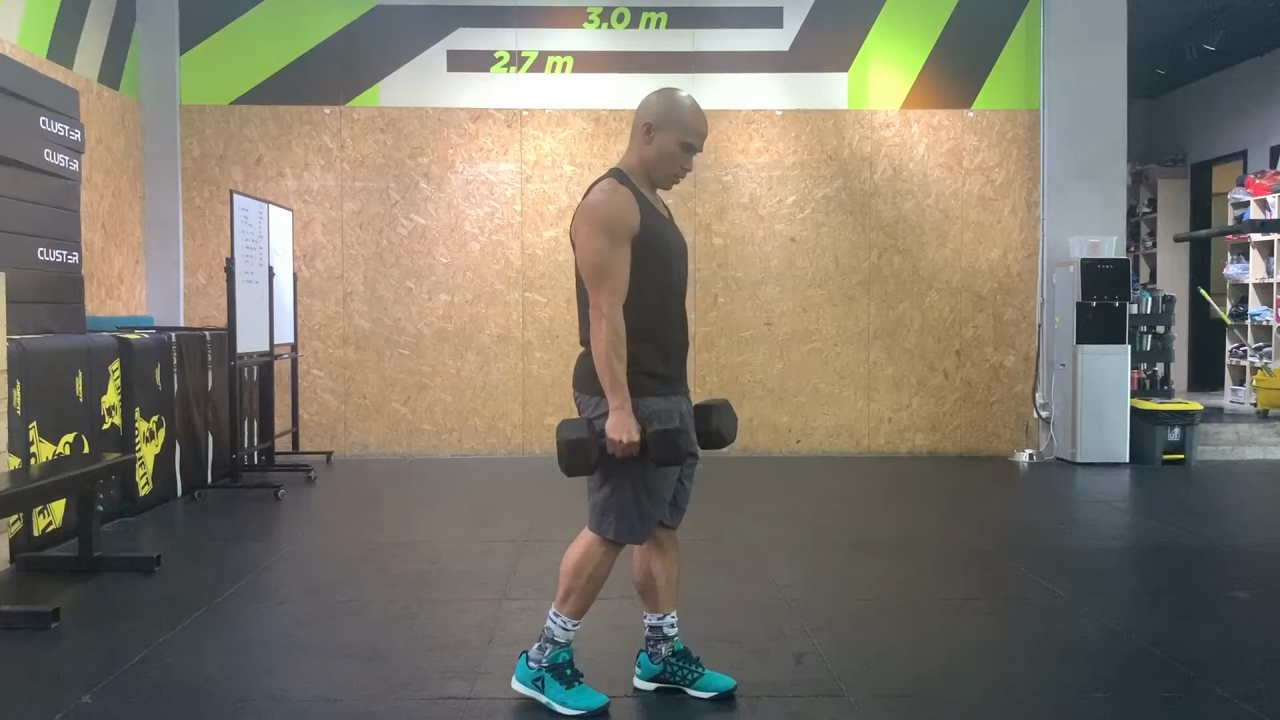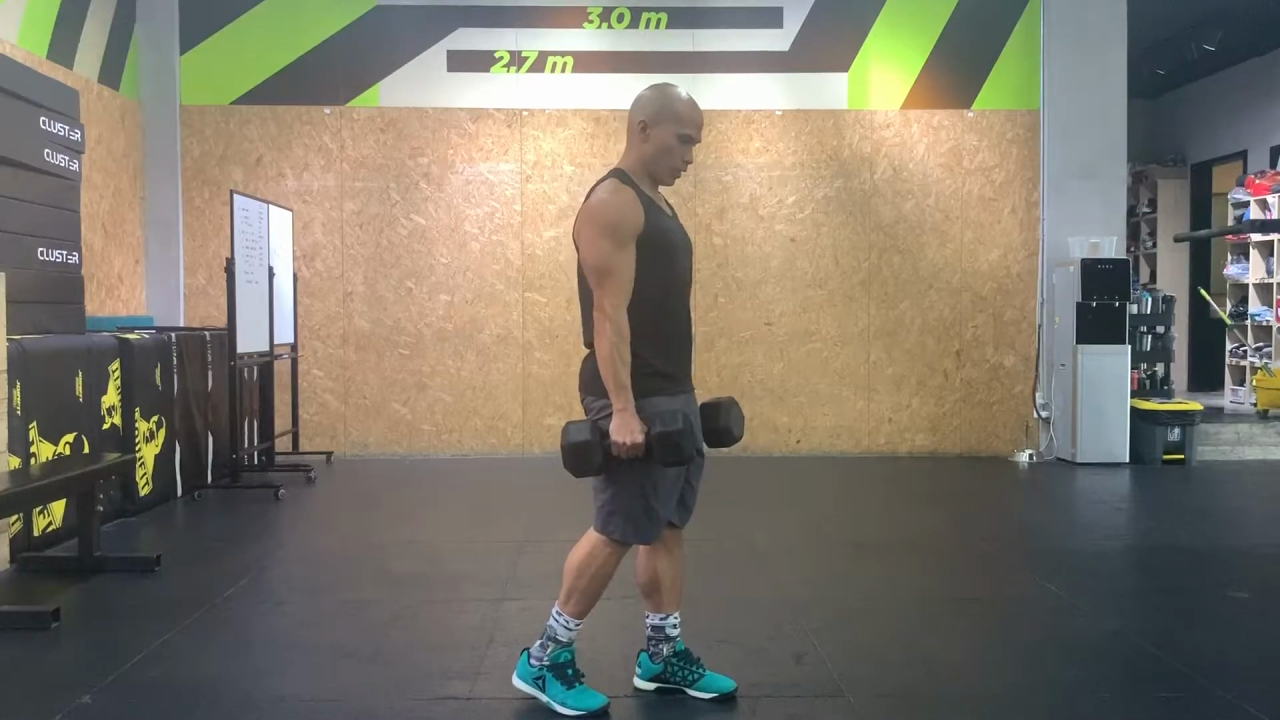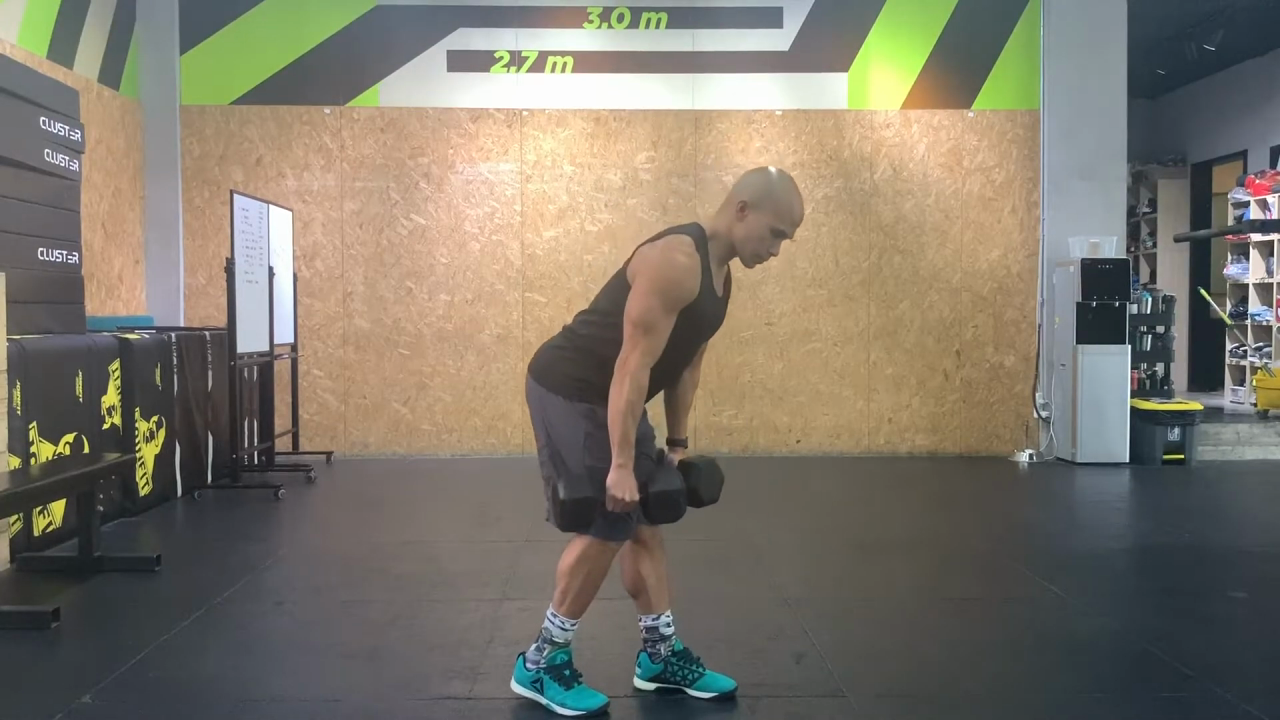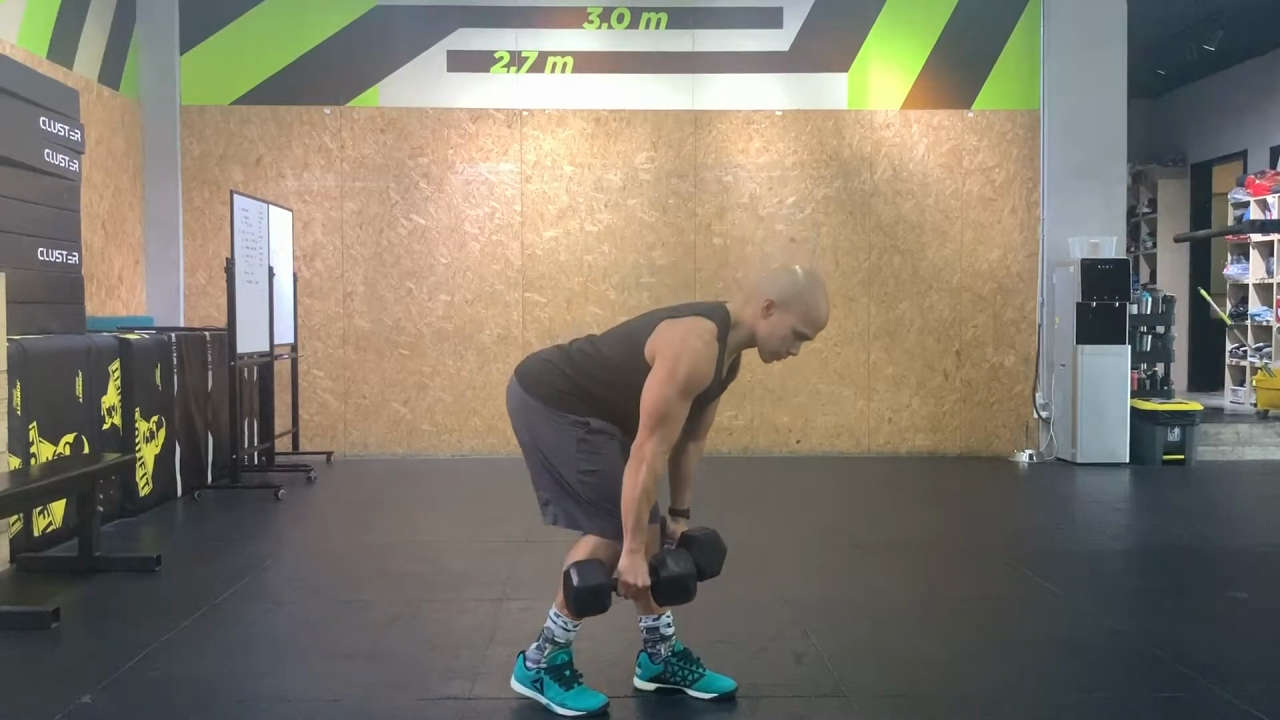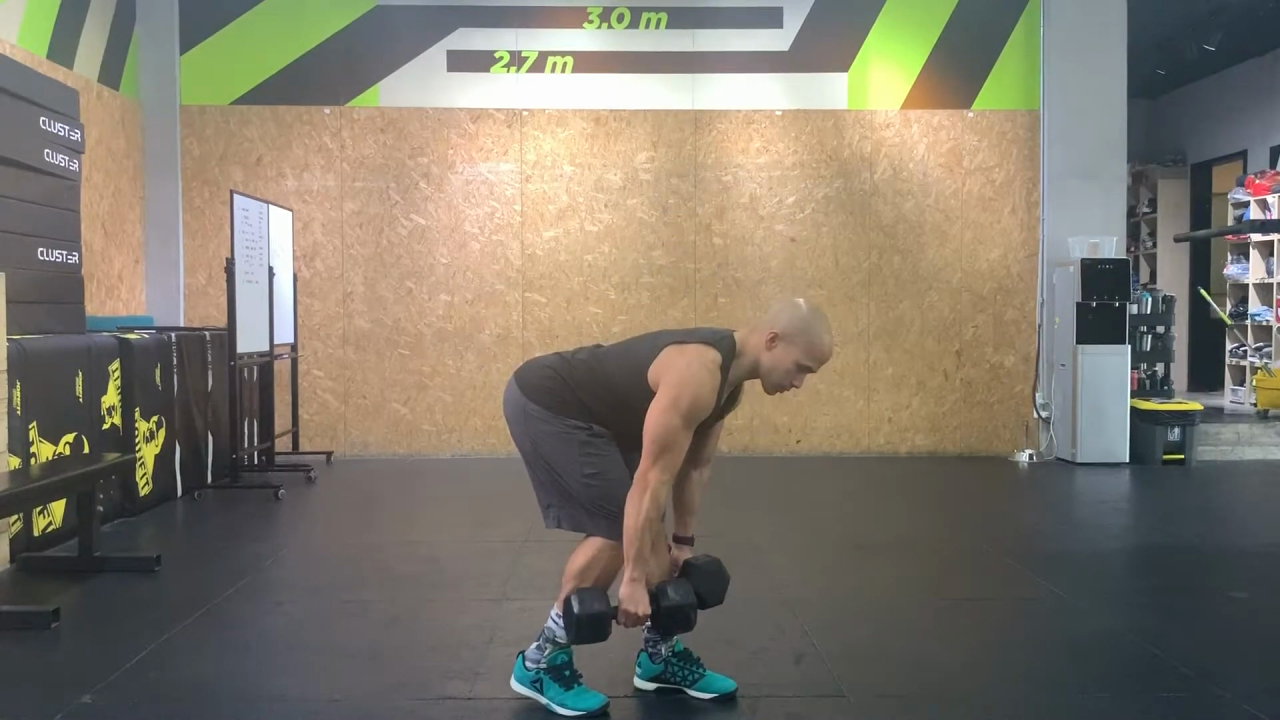
dt=1s
person 1, frame 1
left shoulder: (653, 205)
right shoulder: (609, 202)
right elbow: (605, 312)
right wrist: (619, 407)
left hip: (668, 393)
right hip: (628, 398)
left knee: (662, 526)
right knee: (613, 529)
left ankle: (662, 655)
right ankle: (543, 661)
person 1, frame 2
left shoulder: (656, 204)
right shoulder: (612, 204)
right elbow: (610, 314)
right wrist: (623, 410)
left hip: (674, 394)
right hip: (635, 399)
left knee: (667, 527)
right knee: (619, 530)
left ankle: (663, 655)
right ankle: (545, 659)
person 1, frame 3
left shoulder: (719, 273)
right shoulder: (675, 261)
left elbow: (686, 364)
right elbow: (633, 366)
left wrist: (677, 445)
right wrist: (621, 466)
left hip: (612, 399)
right hip: (570, 391)
left knee: (644, 525)
right knee: (605, 527)
left ankle: (661, 654)
right ankle: (540, 664)
person 1, frame 4
left shoulder: (727, 352)
right shoulder: (695, 346)
left elbow: (690, 439)
right elbow: (648, 452)
left wrist: (680, 516)
right wrist: (632, 553)
left hip: (589, 408)
right hip: (548, 400)
left knee: (645, 527)
right knee: (612, 530)
left ankle: (660, 656)
right ankle: (541, 662)
person 1, frame 5
left shoulder: (729, 378)
right shoulder: (698, 375)
left elbow: (695, 467)
right elbow: (652, 481)
left wrist: (684, 542)
right wrist: (634, 580)
left hip: (587, 412)
right hip: (545, 405)
left knee: (646, 528)
right knee: (615, 530)
left ankle: (661, 654)
right ankle: (542, 661)
